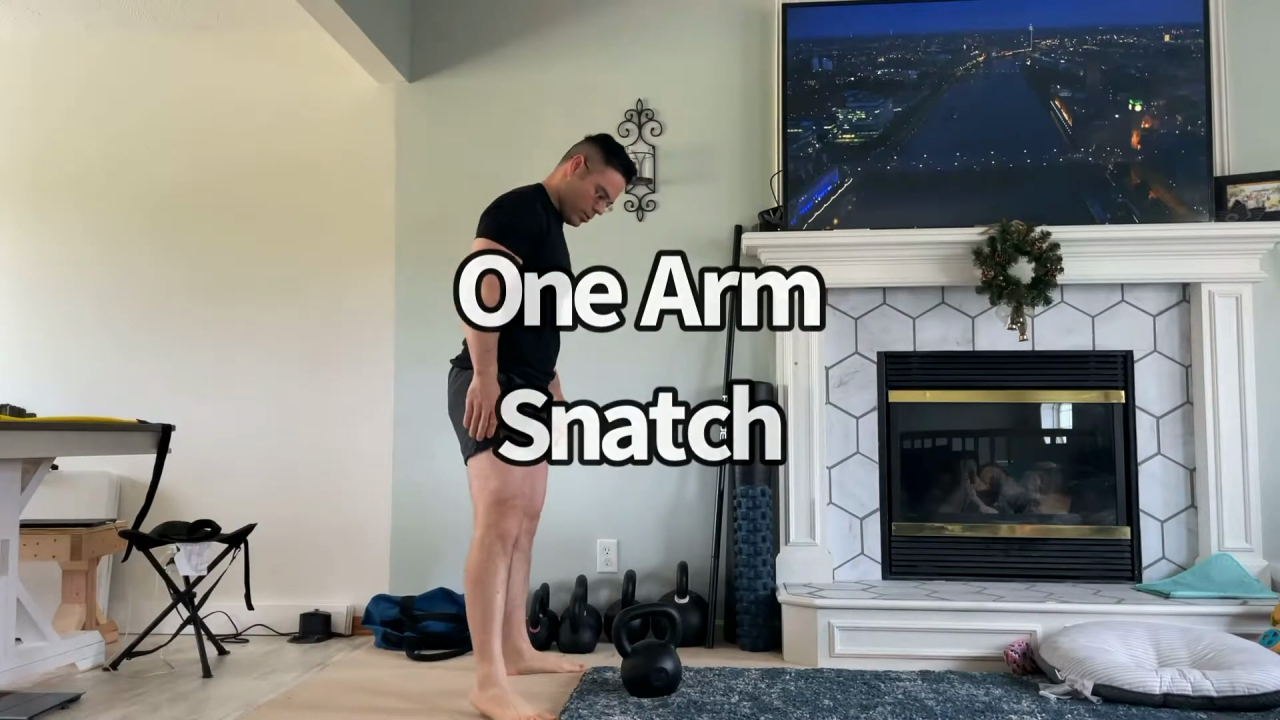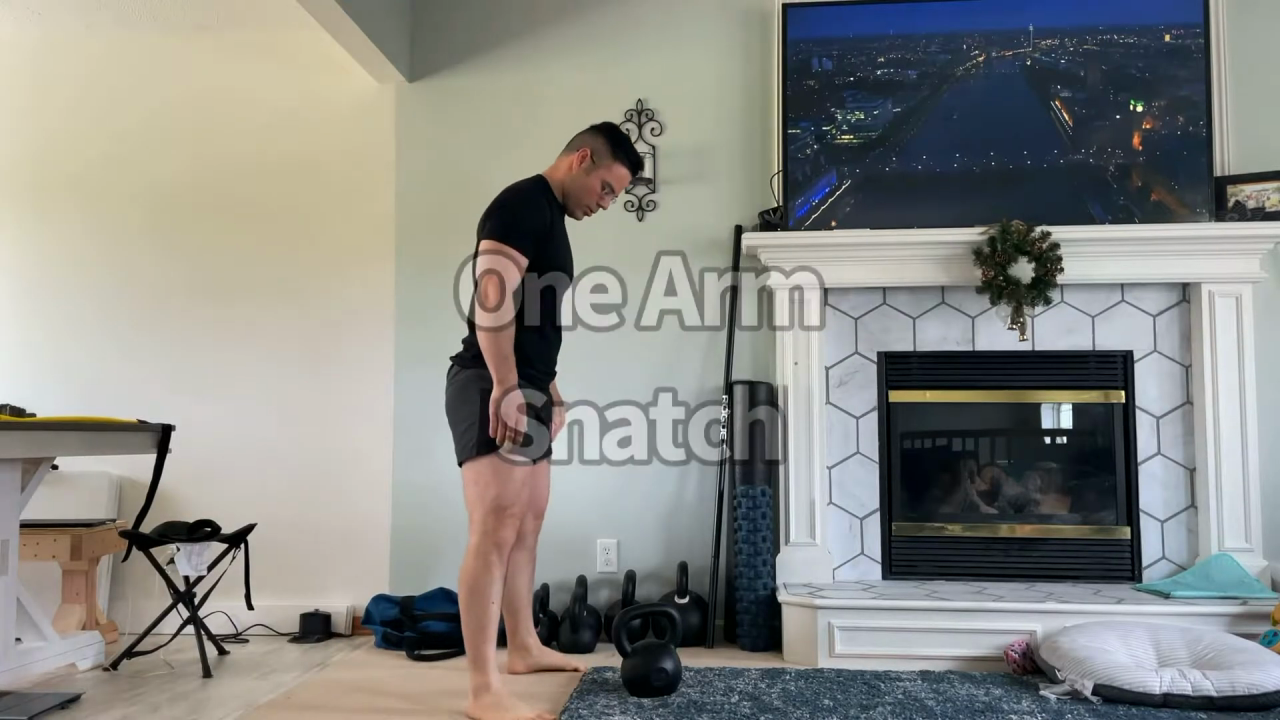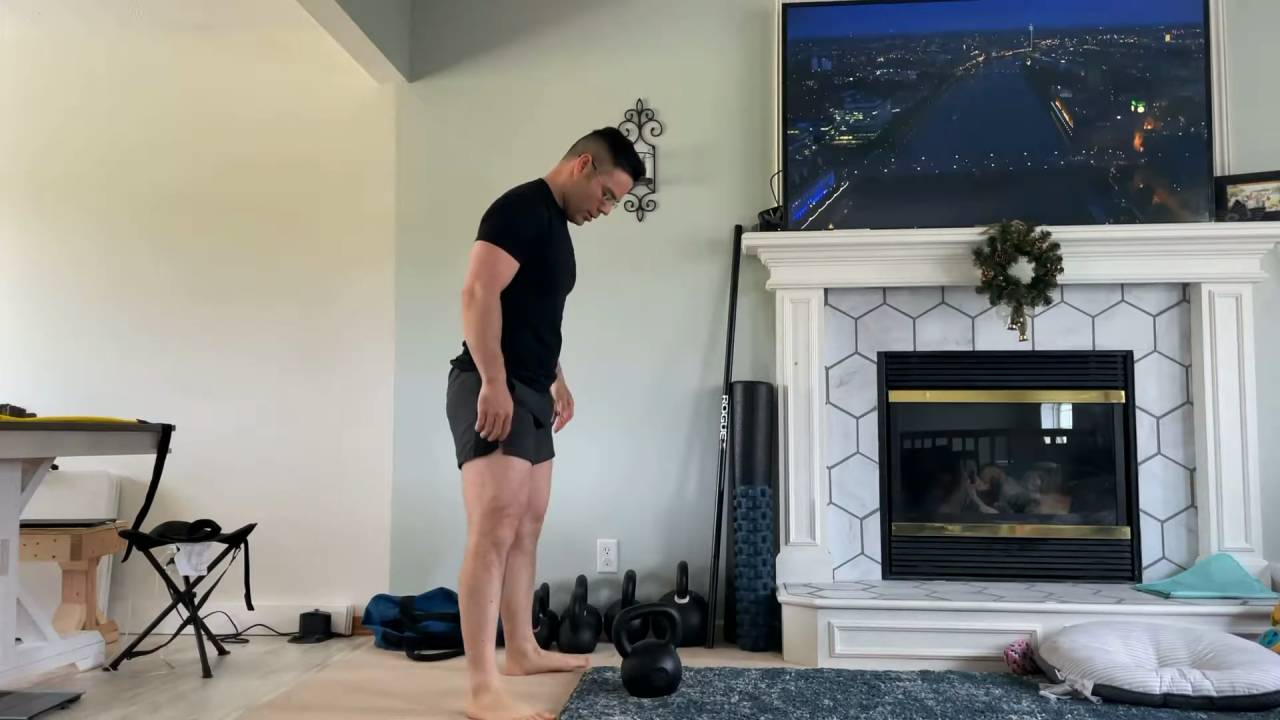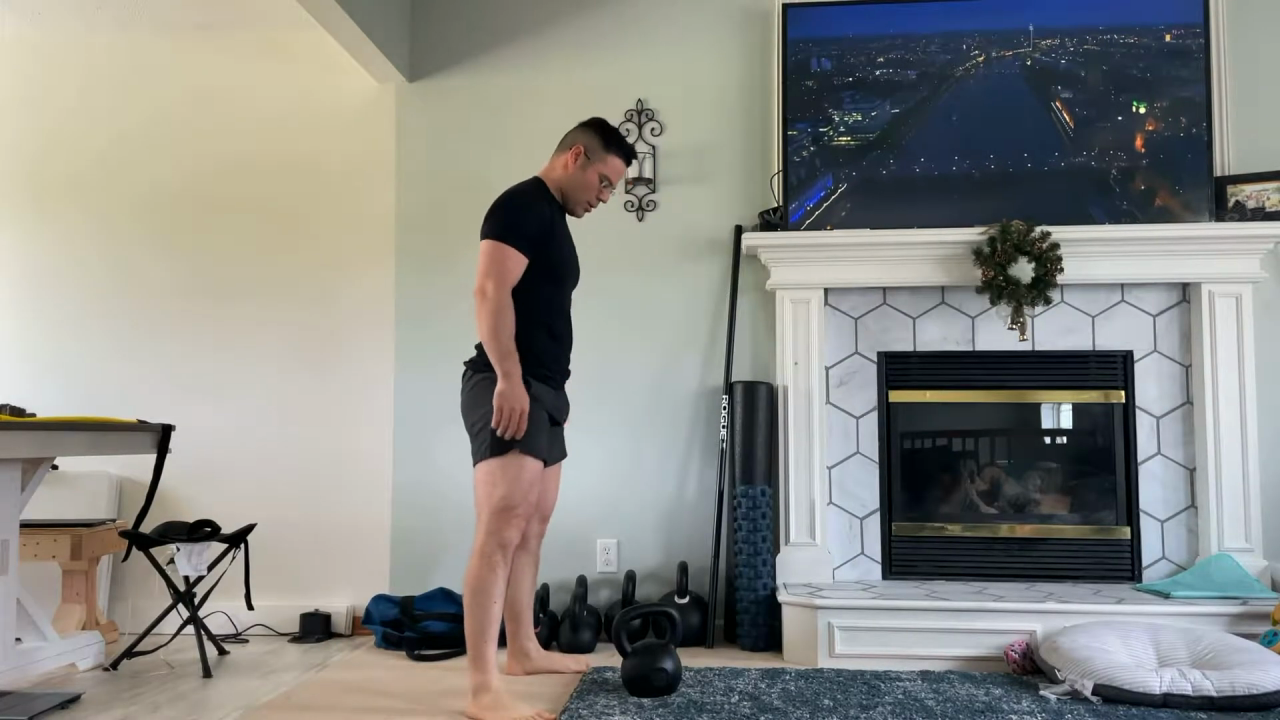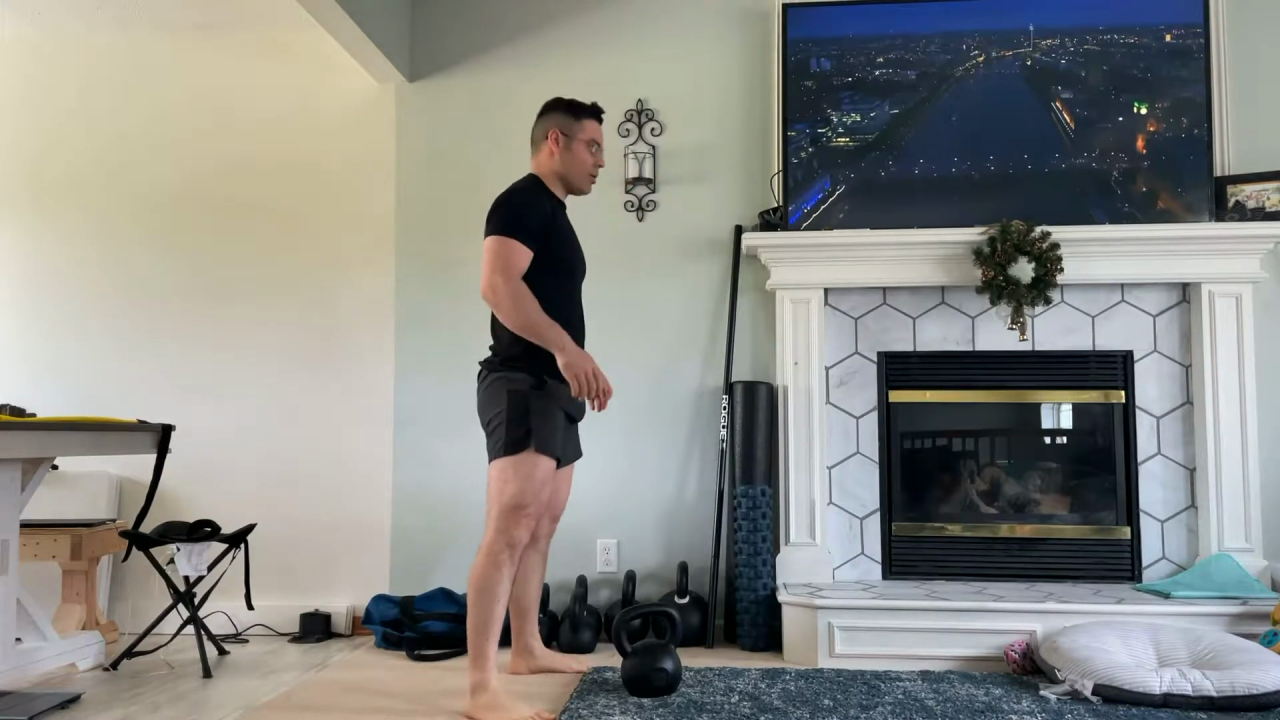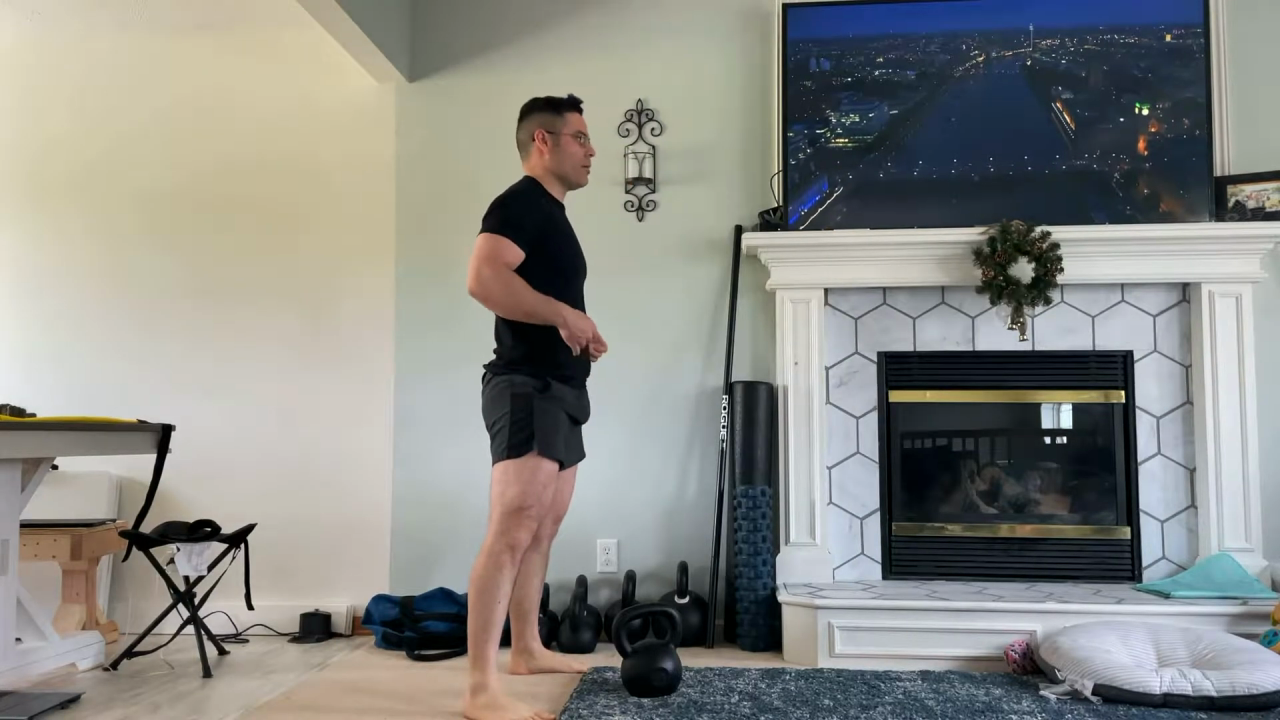
dt=0.3s
person 1, frame 1
left shoulder: (553, 232)
right shoulder: (516, 210)
right elbow: (481, 292)
left wrist: (553, 390)
right wrist: (484, 377)
left hip: (527, 390)
right hip: (492, 387)
left knee: (523, 524)
right knee: (498, 523)
left ankle: (518, 649)
person 1, frame 2
left shoulder: (551, 218)
right shoulder: (520, 205)
right elbow: (492, 298)
left wrist: (547, 389)
right wrist: (504, 387)
left hip: (525, 393)
right hip: (491, 389)
left knee: (527, 526)
right knee: (495, 533)
left ankle: (524, 647)
person 1, frame 3
left shoulder: (556, 224)
right shoulder: (520, 209)
right elbow: (478, 295)
left wrist: (557, 382)
right wrist: (492, 384)
left hip: (528, 395)
right hip: (493, 392)
left knee: (526, 528)
right knee: (493, 534)
left ankle: (523, 649)
person 1, frame 4
left shoulder: (552, 218)
right shoulder: (521, 205)
right elbow: (490, 292)
right wrist: (508, 379)
left hip: (540, 394)
right hip: (510, 393)
left knee: (531, 530)
right knee: (500, 534)
left ankle: (524, 650)
person 1, frame 5
left shoulder: (553, 211)
right shoulder: (523, 201)
right elbow: (498, 286)
left wrist: (578, 365)
right wrist: (566, 350)
left hip: (551, 390)
right hip: (523, 387)
left knee: (540, 527)
right knee: (509, 531)
left ankle: (528, 649)
person 1, frame 6
left shoulder: (552, 213)
right shoulder: (520, 203)
right elbow: (484, 278)
left wrist: (581, 332)
right wrist: (566, 315)
left hip: (559, 391)
right hip: (527, 388)
left knee: (543, 530)
right knee: (512, 532)
left ankle: (528, 649)
